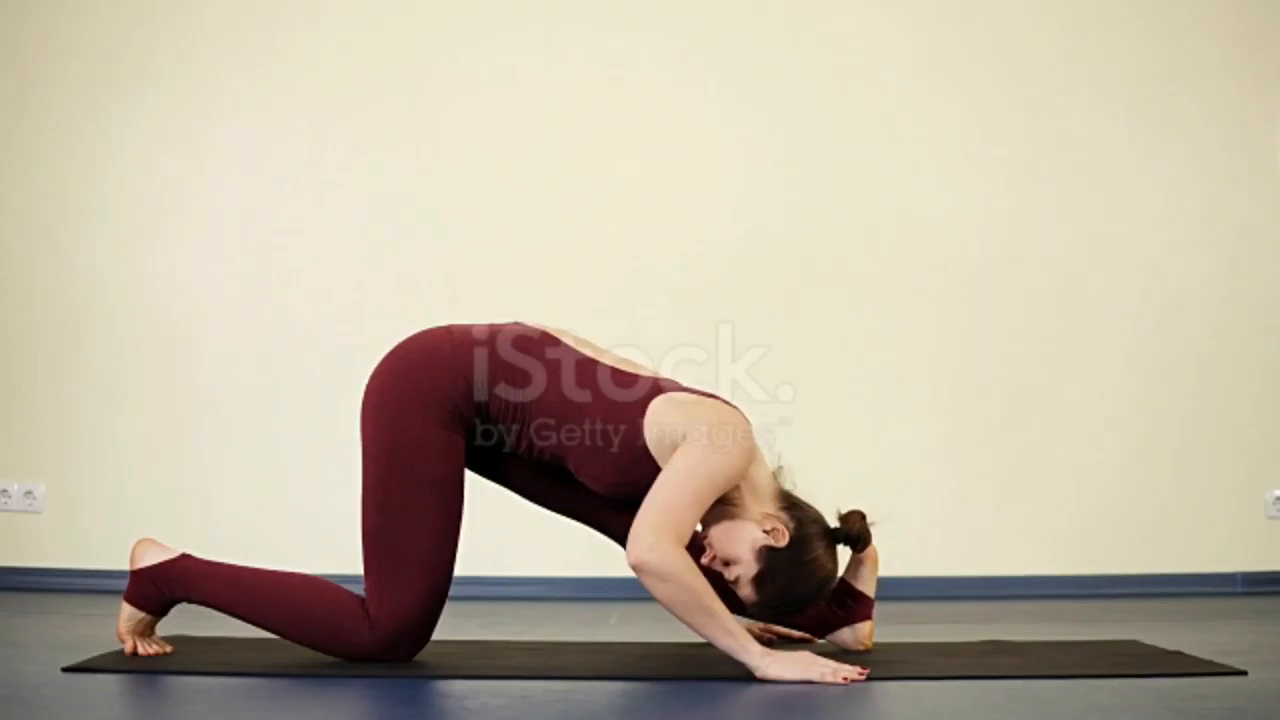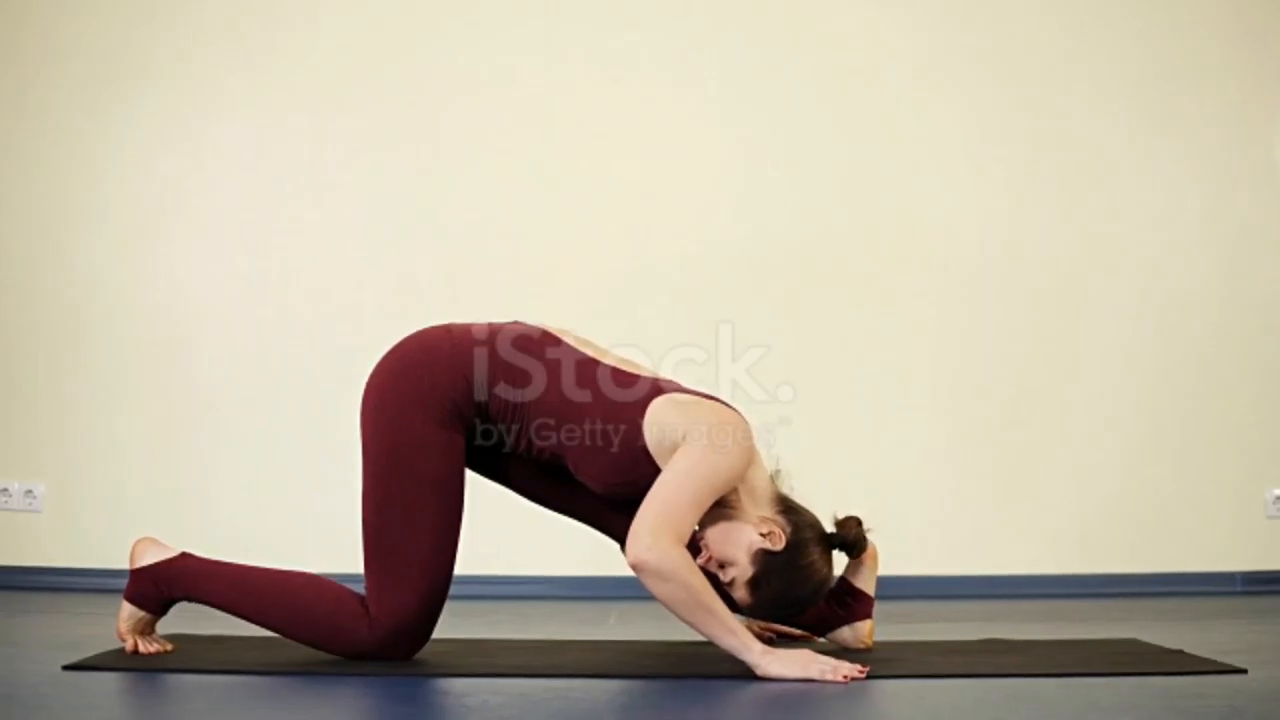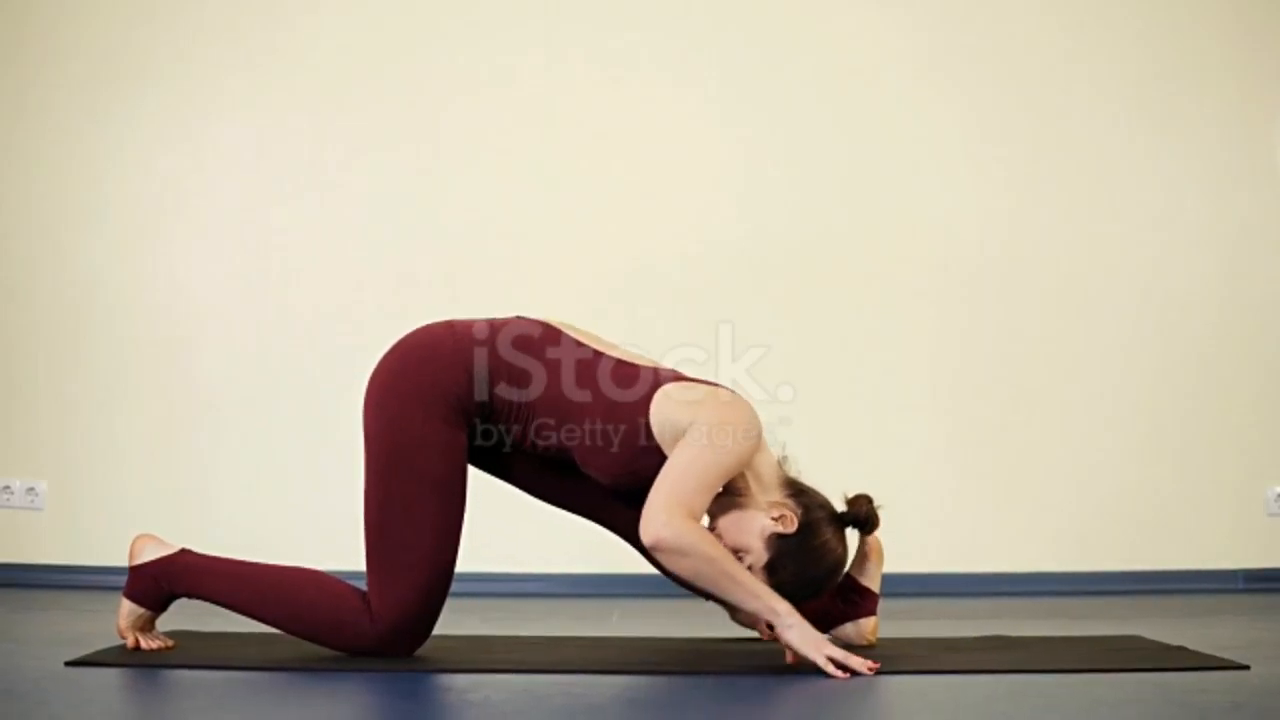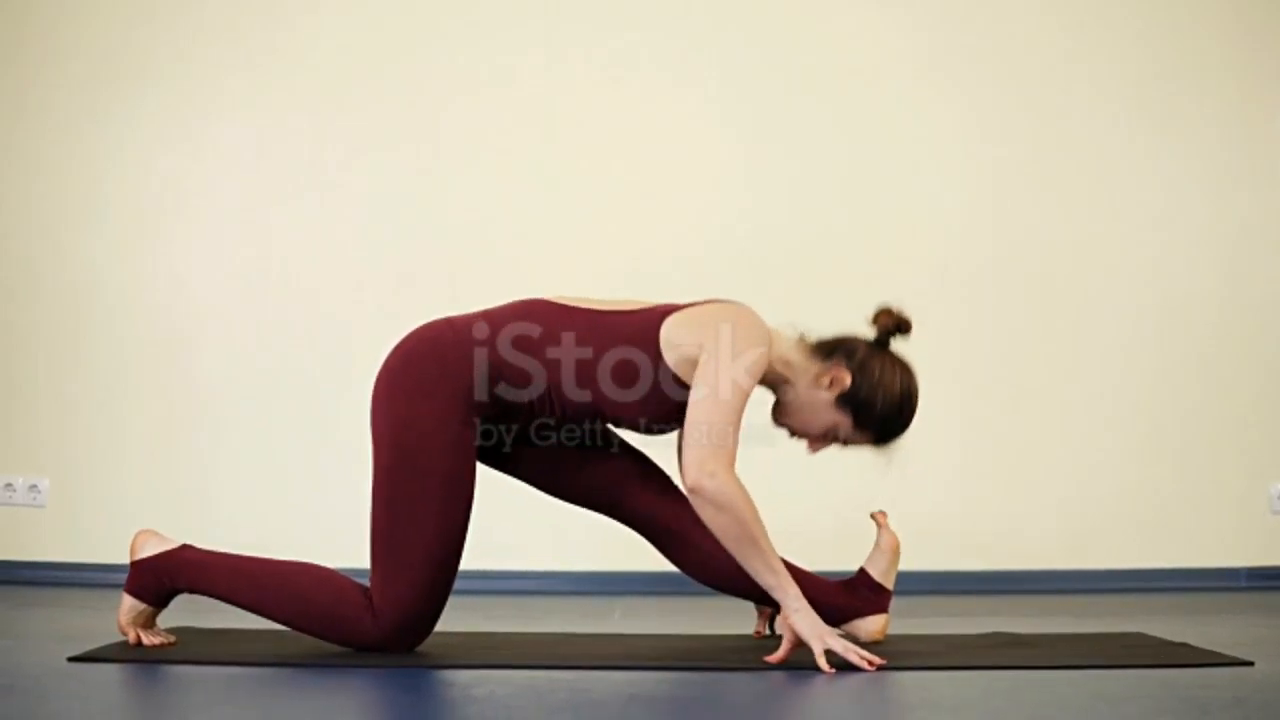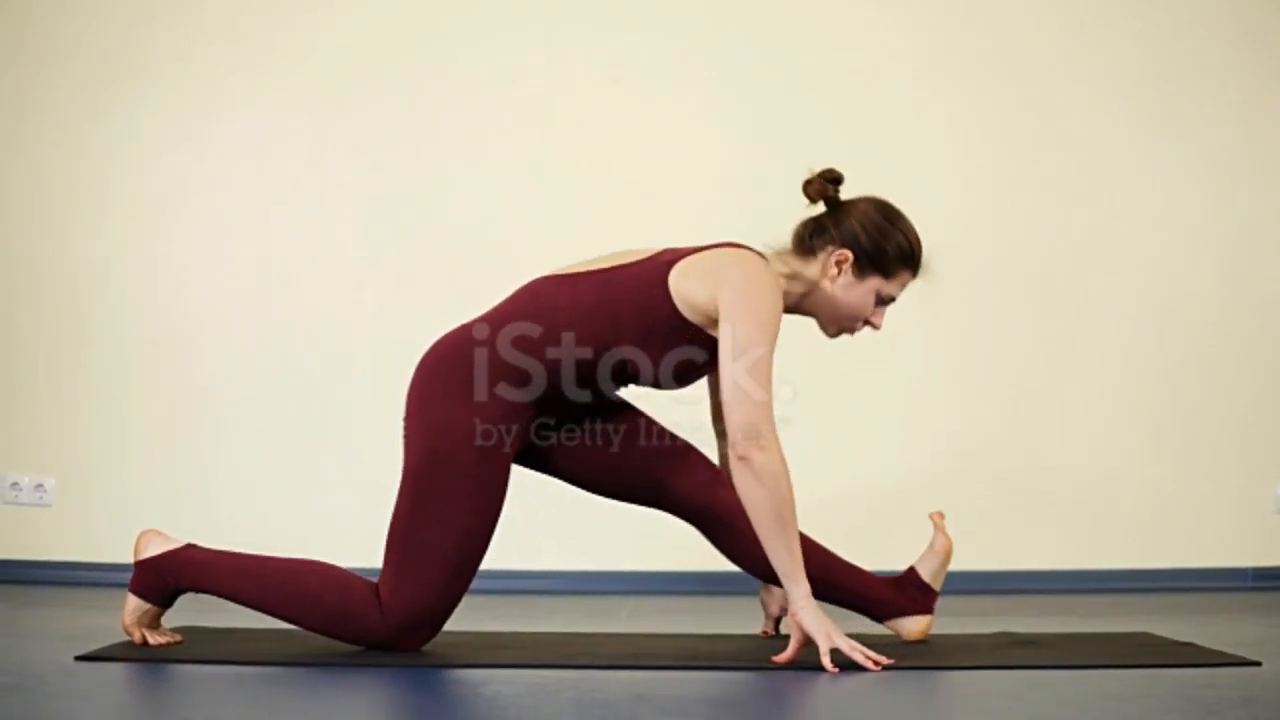
dt=0.4s
person 1, frame 1
left shoulder: (711, 459)
right shoulder: (726, 444)
left elbow: (659, 545)
right elbow: (652, 556)
right wrist: (756, 655)
left hip: (480, 394)
right hip: (428, 386)
right knee: (391, 633)
right ankle: (166, 574)
person 1, frame 2
left shoulder: (702, 464)
right shoulder: (724, 447)
left elbow: (654, 543)
right elbow: (649, 556)
right wrist: (757, 653)
left hip: (478, 394)
right hip: (429, 384)
right knee: (389, 632)
right ankle: (164, 573)
person 1, frame 3
left shoulder: (726, 454)
right shoulder: (733, 431)
left elbow: (662, 528)
right elbow: (666, 534)
right wrist: (778, 611)
left hip: (484, 389)
right hip: (430, 383)
right knee: (391, 628)
right ankle: (165, 571)
person 1, frame 4
left shoulder: (739, 353)
right shoulder: (744, 341)
left elbow: (695, 495)
right elbow: (709, 481)
left wrist: (774, 587)
right wrist: (790, 597)
left hip: (498, 392)
right hip: (437, 386)
right knee: (391, 625)
right ankle: (167, 566)
person 1, frame 5
left shoulder: (743, 287)
right shoulder: (751, 286)
left elbow: (734, 461)
right elbow: (755, 452)
left wrist: (774, 571)
right wrist: (804, 598)
left hip: (535, 391)
right hip: (475, 394)
left knee: (700, 490)
right knee: (397, 622)
left ankle: (893, 602)
right ankle: (172, 566)
